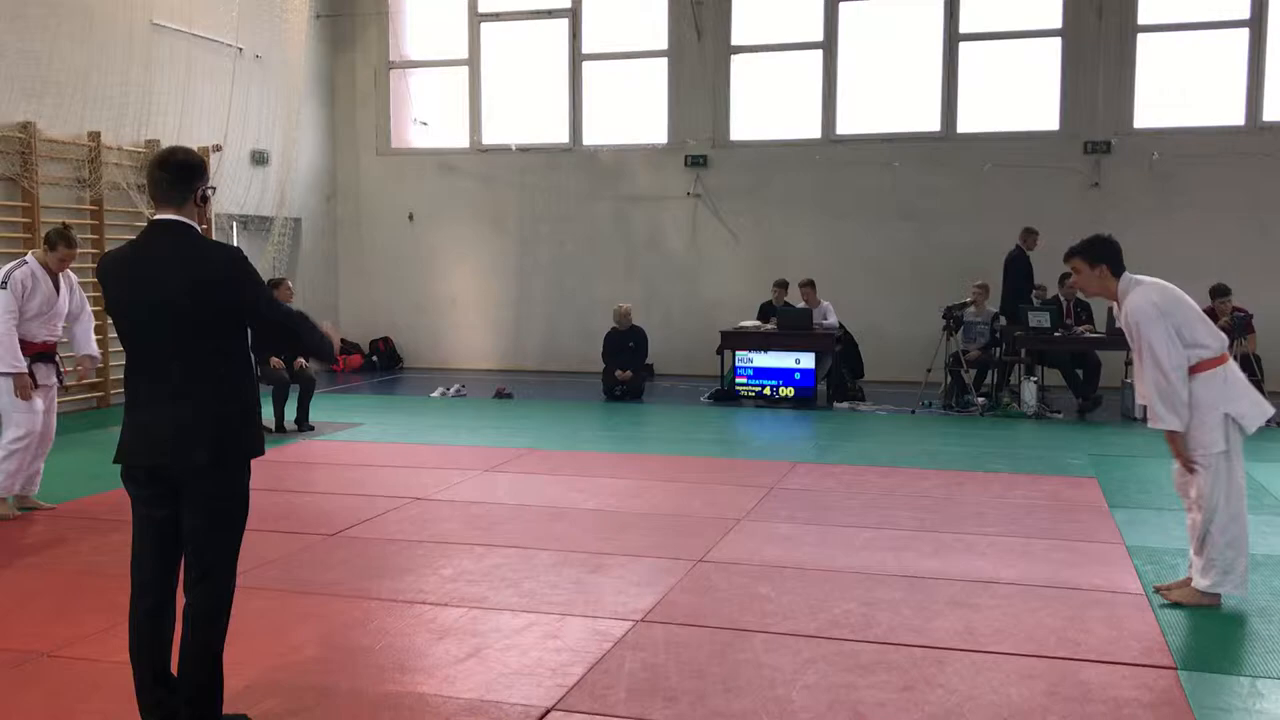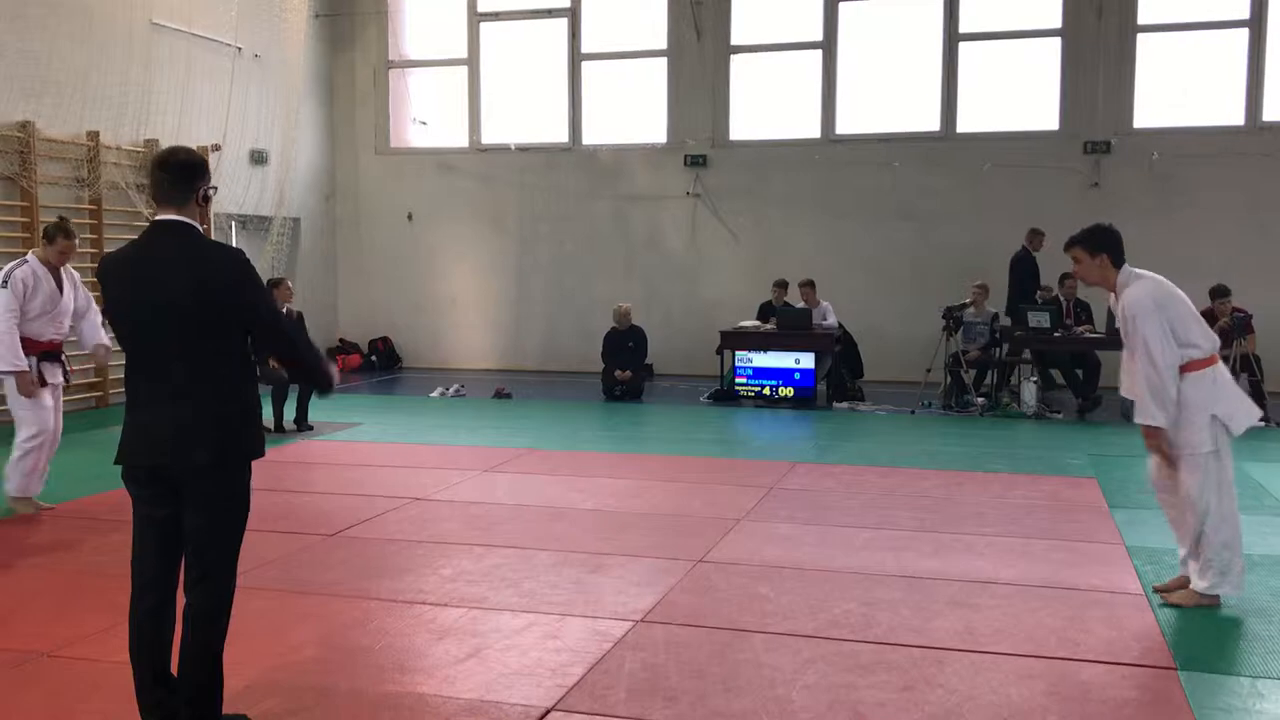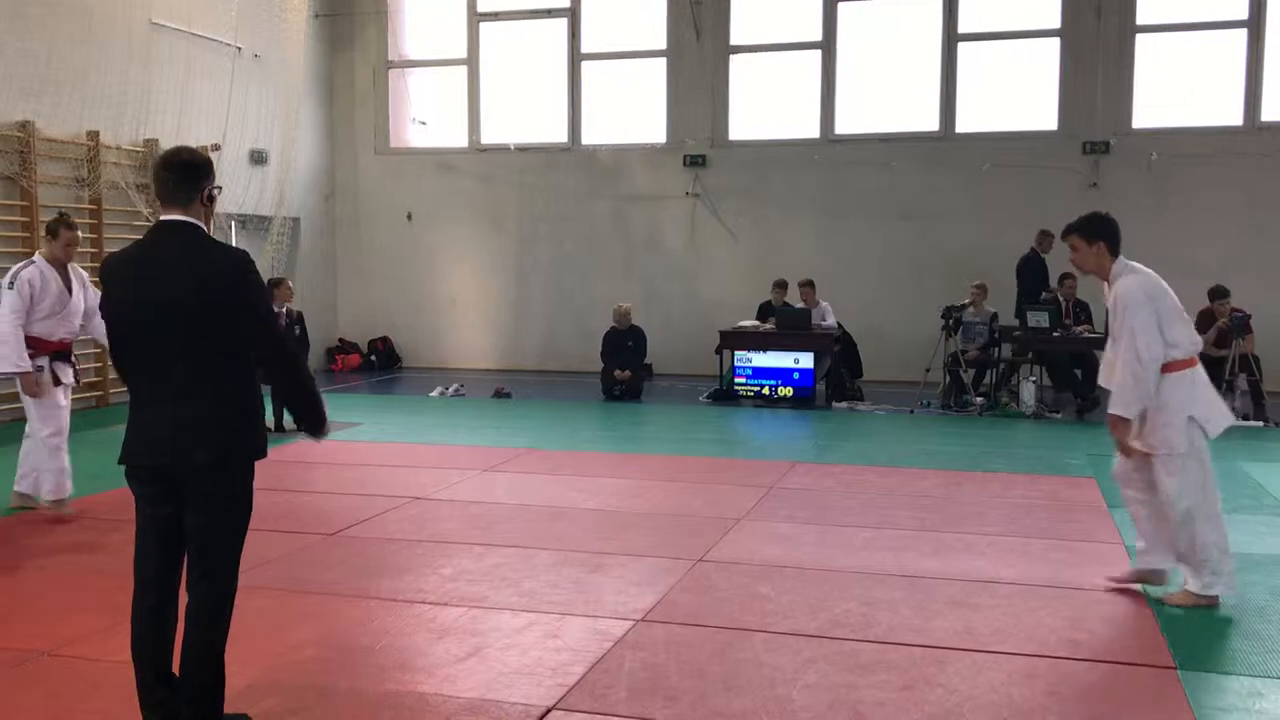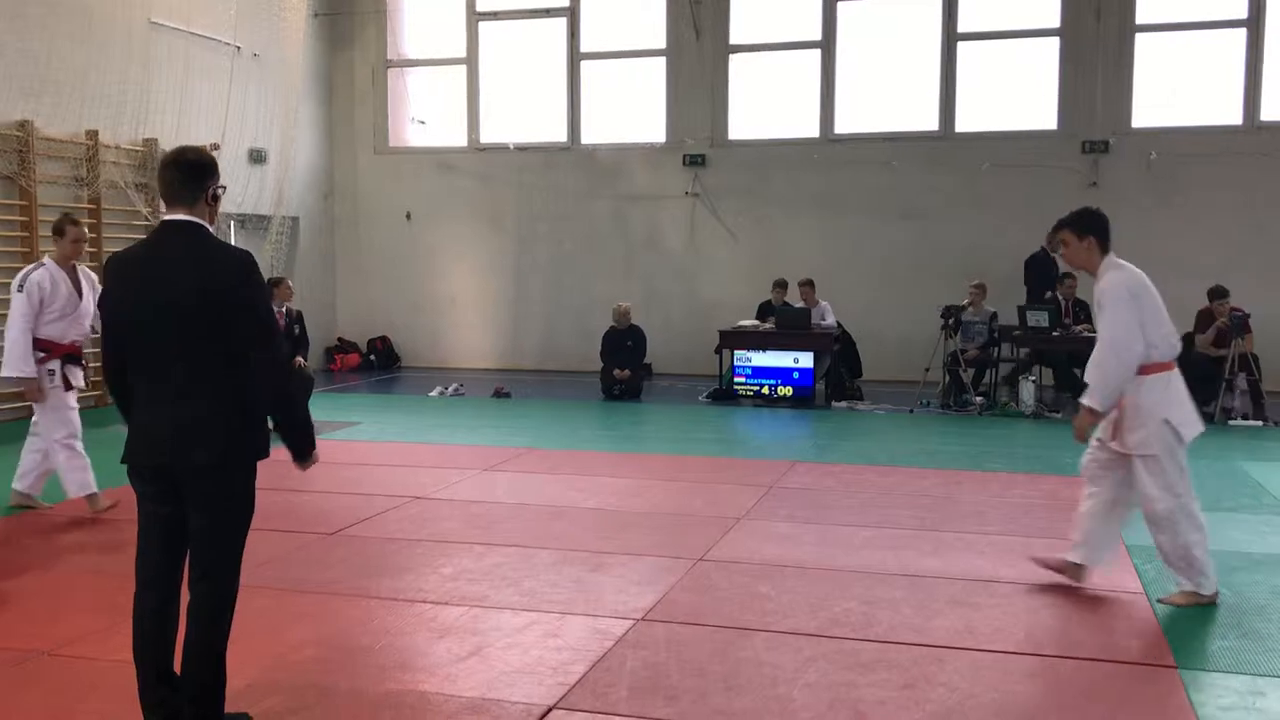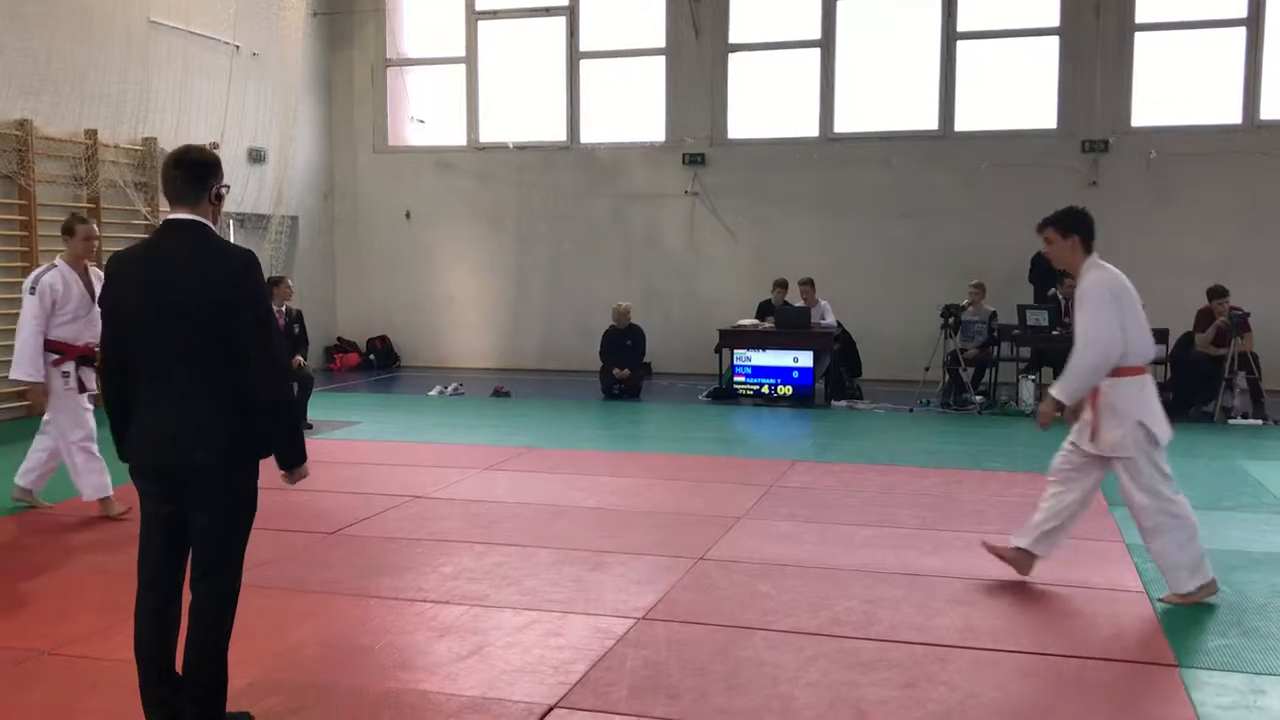
dt=0.1s
person 1, frame 1
left shoulder: (115, 266)
right shoulder: (221, 262)
right elbow: (280, 323)
right wrist: (325, 343)
left hip: (144, 447)
right hip: (213, 448)
left knee: (151, 584)
right knee: (207, 587)
person 1, frame 2
left shoulder: (116, 267)
right shoulder: (223, 263)
right elbow: (278, 336)
right wrist: (321, 372)
left hip: (147, 447)
right hip: (214, 447)
left knee: (152, 583)
right knee: (207, 587)
person 1, frame 3
left shoulder: (118, 268)
right shoulder: (228, 265)
left elbow: (124, 358)
right elbow: (274, 354)
right wrist: (312, 413)
left hip: (147, 448)
right hip: (216, 450)
left knee: (153, 584)
right knee: (210, 587)
person 1, frame 4
left shoulder: (122, 268)
right shoulder: (232, 265)
left elbow: (116, 367)
right elbow: (269, 361)
right wrist: (299, 438)
left hip: (151, 449)
right hip: (220, 449)
left knee: (155, 582)
right knee: (212, 586)
person 1, frame 5
left shoulder: (124, 267)
right shoulder: (235, 265)
left elbow: (115, 370)
right elbow: (267, 370)
left wrist: (130, 442)
right wrist: (291, 450)
left hip: (154, 449)
right hip: (222, 450)
left knee: (157, 582)
right knee: (213, 586)
person 2, frame 1
left shoulder: (1139, 305)
right shoulder: (1134, 296)
left elbow: (1166, 371)
right elbow: (1155, 365)
left wrist: (1172, 431)
right wrist: (1169, 425)
left hip: (1208, 393)
right hip: (1196, 388)
left knee: (1214, 492)
right knee: (1194, 487)
left ankle: (1212, 584)
right ankle: (1205, 572)
person 2, frame 2
left shoulder: (1137, 298)
right shoulder: (1132, 289)
left elbow: (1159, 366)
right elbow: (1146, 360)
left wrist: (1156, 427)
right wrist: (1152, 422)
left hip: (1197, 393)
right hip: (1186, 388)
left knee: (1203, 492)
right knee: (1168, 479)
left ankle: (1209, 585)
right ankle: (1195, 569)
person 2, frame 3
left shoulder: (1130, 287)
right shoulder: (1126, 281)
left elbow: (1142, 358)
right elbow: (1127, 350)
left wrist: (1121, 415)
right wrist: (1122, 409)
left hip: (1174, 393)
right hip: (1161, 390)
left knee: (1183, 492)
right knee: (1134, 474)
left ankle: (1204, 585)
right ankle: (1153, 563)
person 2, frame 4
left shoulder: (1115, 284)
right shoulder: (1114, 278)
left elbow: (1118, 353)
left wrist: (1090, 407)
right wrist: (1096, 403)
left hip: (1150, 397)
right hip: (1136, 392)
left knee: (1165, 494)
right knee: (1099, 471)
left ankle: (1200, 584)
right ankle: (1080, 559)
person 2, frame 5
left shoulder: (1097, 283)
right shoulder: (1095, 279)
left elbow: (1094, 350)
left wrist: (1056, 398)
right wrist: (1070, 398)
left hip: (1123, 400)
right hip: (1106, 397)
left knee: (1150, 492)
right knee: (1068, 474)
left ankle: (1196, 578)
right ankle: (1027, 550)
person 3, frame 1
left shoulder: (67, 280)
left elbow: (80, 317)
left wrist: (87, 353)
left hip: (45, 363)
left knee: (44, 433)
left ankle: (25, 494)
person 3, frame 2
left shoulder: (69, 277)
left elbow: (87, 314)
left wrist: (99, 343)
left hip: (52, 363)
right hip: (24, 363)
left knee: (51, 432)
right knee: (37, 428)
left ankle: (27, 493)
person 3, frame 3
left shoulder: (78, 276)
right shoulder: (24, 275)
left elbow: (95, 311)
left hip: (61, 362)
right hip: (36, 363)
left knee: (42, 430)
right knee: (52, 428)
right ankle: (57, 496)
person 3, frame 4
left shoulder: (87, 277)
right shoulder: (34, 278)
right wrist: (27, 375)
left hip: (71, 364)
right hip: (46, 366)
left knee: (44, 431)
right knee: (66, 431)
right ankle: (90, 497)
person 3, frame 5
left shoulder: (96, 277)
right shoulder: (46, 279)
right elbow: (31, 330)
right wrist: (33, 379)
left hip: (82, 366)
right hip: (60, 368)
left knee: (55, 431)
right knee: (80, 433)
left ankle: (24, 486)
right ankle: (104, 499)
